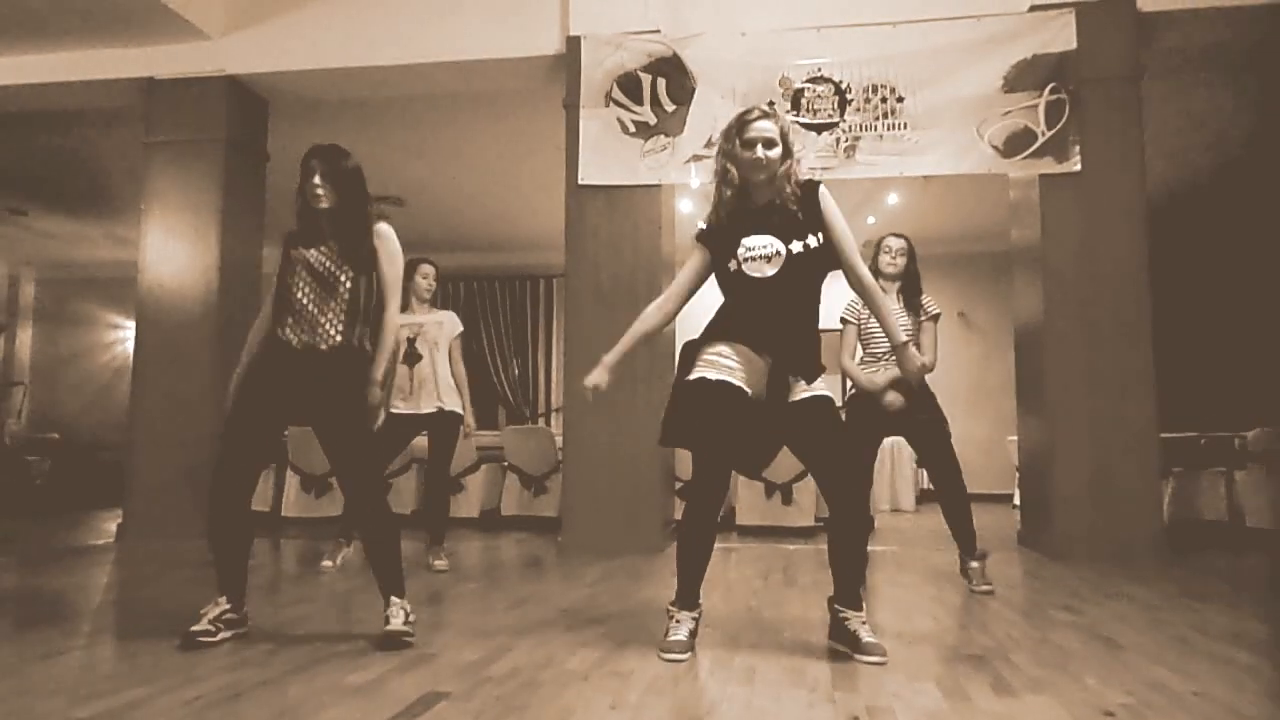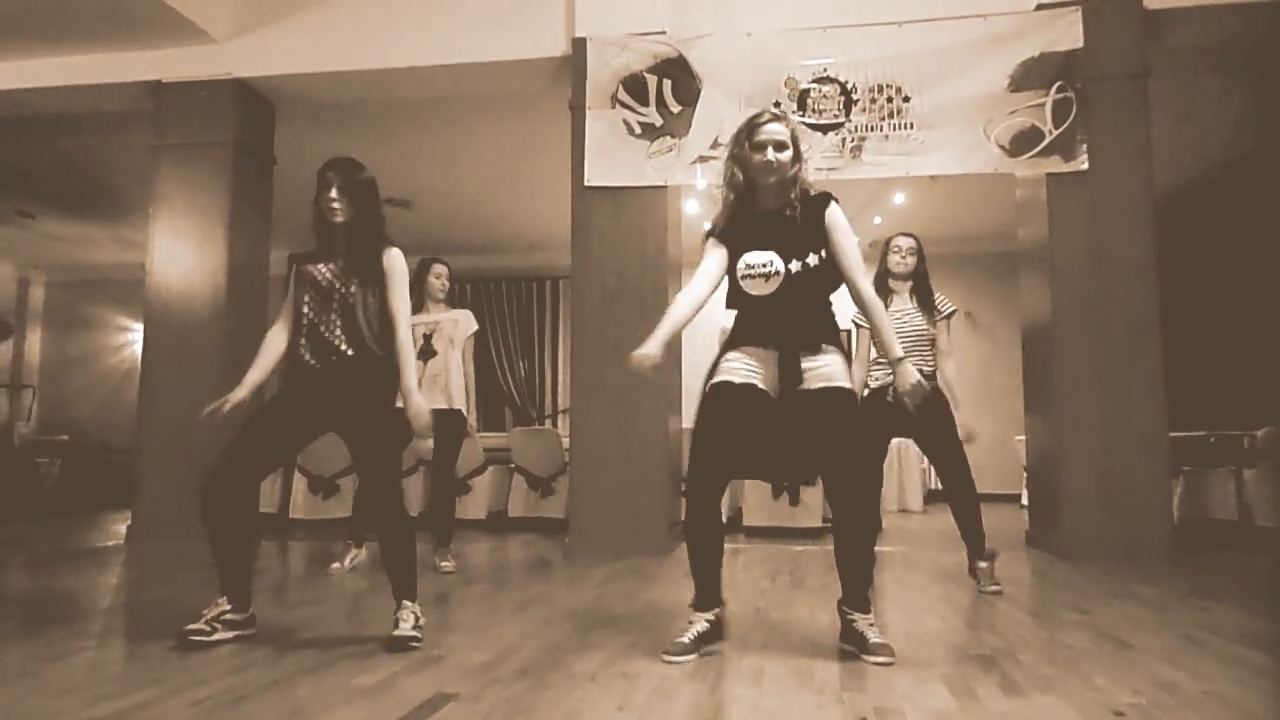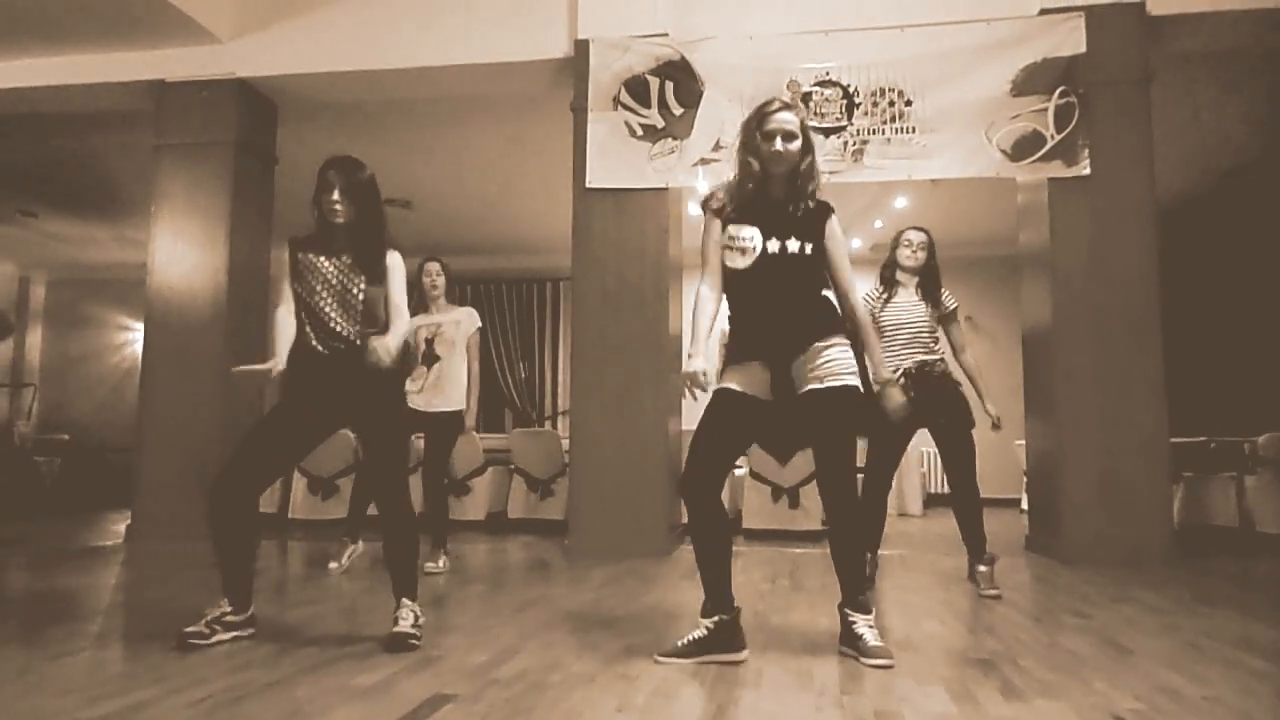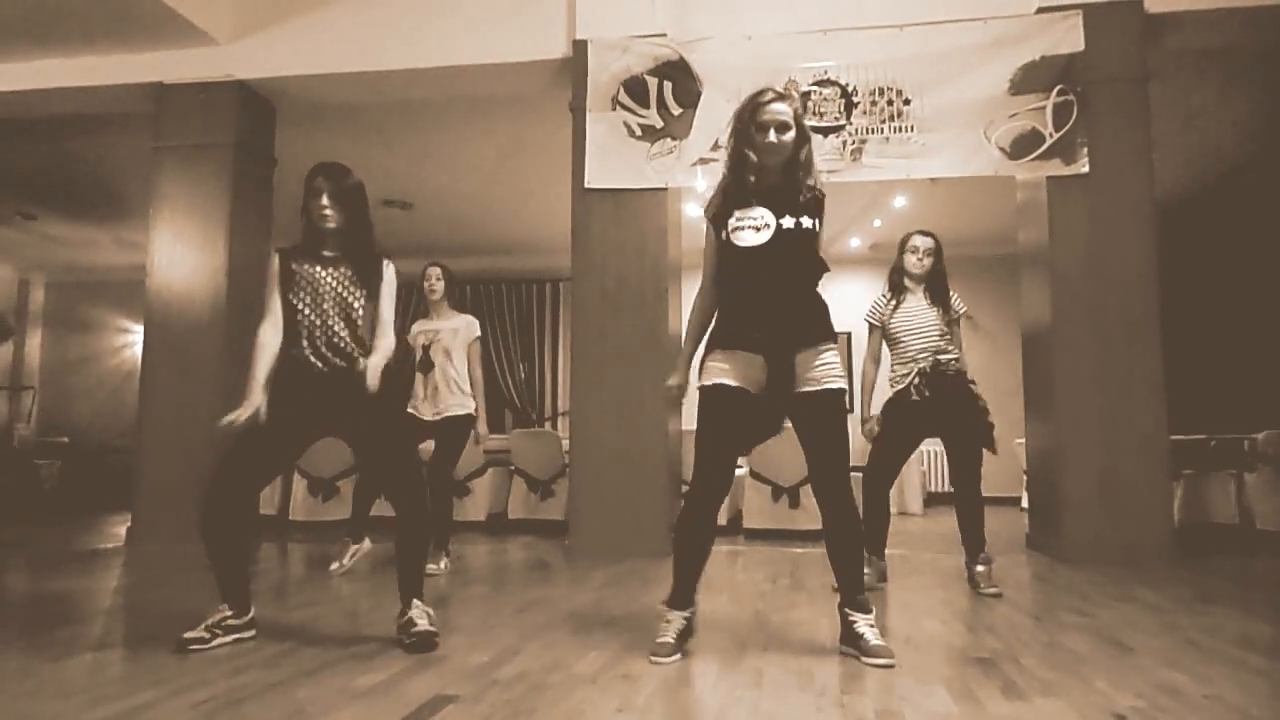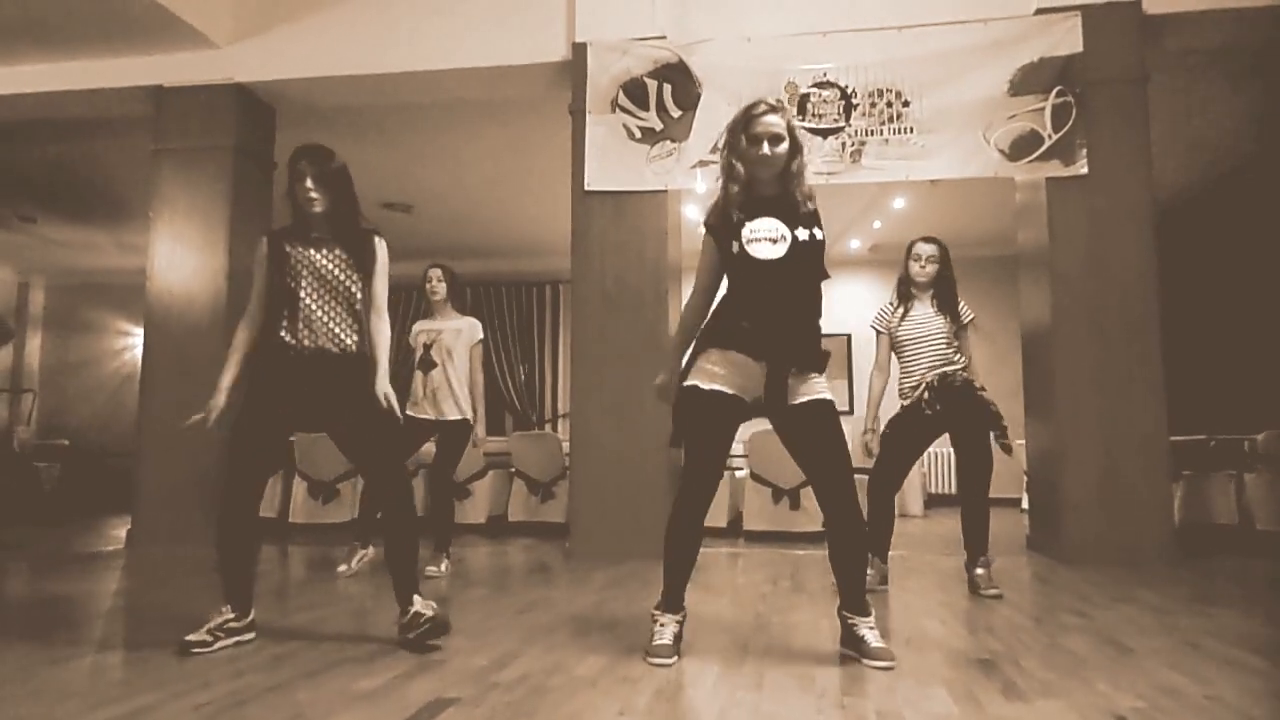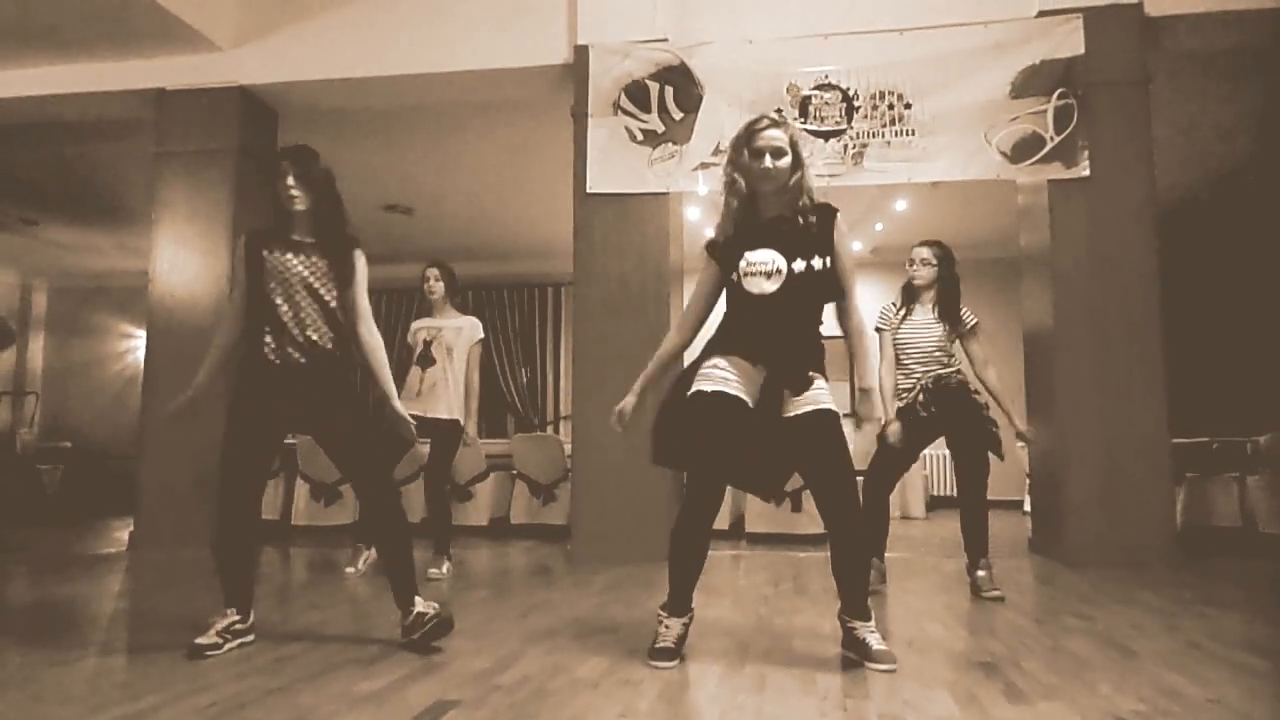
dt=0.2s
person 1, frame 1
left shoulder: (812, 199)
right shoulder: (721, 228)
left elbow: (857, 271)
right elbow: (670, 298)
left wrist: (900, 340)
right wrist: (610, 359)
left hip: (798, 365)
right hip: (730, 357)
left knee: (849, 491)
right knee: (708, 488)
left ankle: (848, 614)
right ankle: (684, 613)
person 1, frame 2
left shoulder: (820, 211)
right shoulder: (727, 229)
left elbow: (860, 285)
right elbow: (698, 288)
left wrist: (898, 359)
right wrist: (655, 340)
left hip: (816, 358)
right hip: (750, 358)
left knee: (851, 491)
right knee: (704, 486)
left ankle: (857, 616)
right ankle: (707, 613)
person 1, frame 3
left shoulder: (817, 212)
right shoulder: (724, 207)
left elbow: (849, 295)
right elbow: (710, 286)
left wrist: (883, 376)
right wrist: (696, 353)
left hip: (818, 349)
right hip: (749, 361)
left knee: (839, 488)
right knee: (698, 483)
left ankle: (856, 617)
right ankle: (720, 621)
person 1, frame 4
left shoulder: (811, 199)
right shoulder: (726, 201)
right elbow: (710, 288)
right wrist: (683, 363)
left hip: (809, 349)
right hip: (736, 351)
left knee: (834, 488)
right knee: (708, 485)
left ankle: (856, 616)
right ankle: (679, 611)
person 1, frame 5
left shoulder: (807, 208)
right shoulder: (725, 216)
right elbow: (700, 298)
right wrist: (671, 368)
left hip: (799, 367)
right hip: (728, 360)
left knee: (842, 497)
right knee: (694, 493)
left ankle: (856, 620)
right ankle: (669, 616)
person 1, frame 6
left shoulder: (822, 221)
right shoulder: (728, 237)
left elbow: (849, 308)
right elbow: (688, 322)
left wrist: (865, 385)
right wrist: (637, 390)
left hip: (800, 379)
right hip: (729, 369)
left knee: (843, 506)
right knee: (702, 499)
left ankle: (857, 624)
right ankle: (675, 619)
person 2, frame 1
left shoulder: (376, 236)
right shoulder: (291, 244)
left elbow: (390, 310)
right elbow: (269, 316)
left wrist: (374, 381)
right wrist: (237, 380)
left hip: (337, 376)
right hip: (277, 373)
left knee: (362, 490)
right knee: (228, 483)
left ankle: (395, 603)
right ankle: (230, 604)
person 2, frame 2
left shoulder: (386, 257)
right shoulder: (303, 263)
left elbow: (401, 324)
right elbow: (283, 326)
left wrist: (410, 390)
right wrist: (247, 385)
left hip: (365, 388)
right hip: (304, 387)
left knee: (383, 496)
right knee: (224, 485)
left ankle: (406, 607)
right ankle: (236, 605)
person 2, frame 3
left shoulder: (386, 257)
right shoulder: (297, 252)
left elbow: (401, 318)
right elbow: (286, 311)
left wrist: (390, 342)
right wrist: (277, 359)
left hip: (373, 385)
right hip: (312, 383)
left knee: (391, 494)
right knee: (232, 487)
left ankle: (405, 606)
right ankle: (237, 607)
person 2, frame 4
left shoulder: (377, 266)
right shoulder: (284, 261)
left elbow: (385, 332)
right elbow: (271, 327)
left wrist: (375, 362)
right wrist: (257, 391)
left hip: (358, 393)
right hip: (298, 392)
left knee: (410, 499)
right knee: (225, 495)
left ankle: (411, 607)
right ankle: (237, 611)
person 2, frame 5
left shoulder: (369, 246)
right shoulder: (273, 245)
left elbow: (377, 317)
right elbow: (253, 318)
left wrist: (381, 378)
right wrist: (221, 392)
left hip: (345, 378)
right hip: (281, 376)
left knee: (394, 486)
right knee: (238, 493)
left ankle: (410, 604)
right ankle: (237, 612)
person 2, frame 6
left shoulder: (346, 250)
right shoulder: (253, 246)
left elbow: (362, 325)
right elbow: (233, 320)
left wrist: (391, 395)
right wrist: (197, 386)
left hip: (330, 383)
right hip: (264, 384)
left knee: (379, 490)
right knee: (236, 495)
left ankle: (412, 605)
right ankle: (237, 613)
person 3, frame 1
left shoulder: (921, 303)
right shoulder: (858, 305)
left elbow: (929, 358)
right elbow: (846, 360)
left wrist: (889, 374)
right wrist: (876, 391)
left hip: (912, 395)
right hip: (869, 398)
left knee: (948, 477)
right knee: (855, 482)
left ankle: (971, 559)
person 3, frame 2
left shoulder: (934, 303)
left elbow: (946, 359)
right elbow: (859, 363)
left wrist: (957, 412)
left hip: (925, 398)
right hip: (878, 401)
left knee: (958, 478)
left ankle: (980, 559)
person 3, frame 3
left shoulder: (939, 296)
right shoulder: (875, 298)
left elbow: (963, 351)
left wrist: (986, 399)
left hip: (939, 391)
left knee: (963, 477)
right knee: (875, 479)
left ankle: (980, 563)
right ankle: (868, 562)
person 3, frame 4
left shoulder: (947, 300)
right shoulder: (883, 305)
left elbow: (959, 354)
right elbow: (872, 362)
left wrist: (975, 403)
right wrist: (866, 414)
left hip: (951, 392)
right hip: (906, 400)
left knee: (967, 479)
right knee: (875, 478)
left ankle: (978, 563)
right ankle: (875, 564)
person 3, frame 5
left shoulder: (955, 308)
right shoulder: (889, 313)
left elbow: (968, 362)
right elbow: (880, 371)
left wrist: (989, 413)
right wrist: (870, 424)
left hip: (961, 400)
right hip: (917, 408)
left knee: (975, 482)
right knee: (881, 481)
left ankle: (978, 566)
right ankle: (876, 565)
person 3, frame 6
left shoulder: (958, 314)
right shoulder: (893, 312)
left elbow: (983, 368)
right elbow: (886, 367)
left wrist: (1013, 416)
right wrist: (890, 417)
left hip: (956, 403)
right hip: (913, 407)
left knee: (973, 485)
right knee: (876, 482)
left ankle: (979, 568)
right ankle: (873, 566)
person 4, frame 1
left shoulder: (448, 319)
right shoulder: (393, 324)
left elbow: (458, 366)
left wrist: (468, 410)
left hip: (444, 408)
right hip: (403, 409)
left knee: (438, 476)
left ankle: (436, 546)
right ankle: (344, 540)
person 4, frame 2
left shoulder: (463, 318)
right shoulder: (409, 323)
left elbow: (468, 368)
left wrist: (472, 411)
left hip: (450, 406)
left knee: (444, 476)
left ankle: (443, 548)
right ankle: (356, 543)
person 4, frame 3
left shoulder: (466, 316)
right shoulder: (415, 323)
left elbow: (473, 365)
right elbow: (414, 365)
left wrist: (471, 409)
left hip: (448, 407)
right hip: (412, 403)
left knee: (433, 475)
left ankle: (438, 549)
right ankle: (352, 539)
person 4, frame 4
left shoulder: (467, 324)
right shoulder: (417, 328)
left elbow: (476, 373)
right elbow: (419, 371)
left wrist: (481, 418)
left hip: (456, 413)
right hip: (419, 411)
left knee: (439, 478)
left ankle: (440, 550)
right ankle: (356, 538)
person 4, frame 5
left shoulder: (470, 326)
right shoulder: (418, 328)
left elbow: (476, 376)
right elbow: (417, 371)
left wrist: (480, 421)
right wrist: (406, 406)
left hip: (456, 415)
right hip: (418, 412)
left knee: (439, 481)
left ankle: (441, 553)
right ankle: (362, 544)
person 4, frame 6
left shoulder: (470, 325)
right shoulder: (417, 326)
left elbow: (473, 375)
left wrist: (472, 420)
right wrist: (401, 403)
left hip: (447, 414)
right hip: (410, 408)
left knee: (436, 484)
left ankle: (442, 555)
right ankle: (365, 545)
